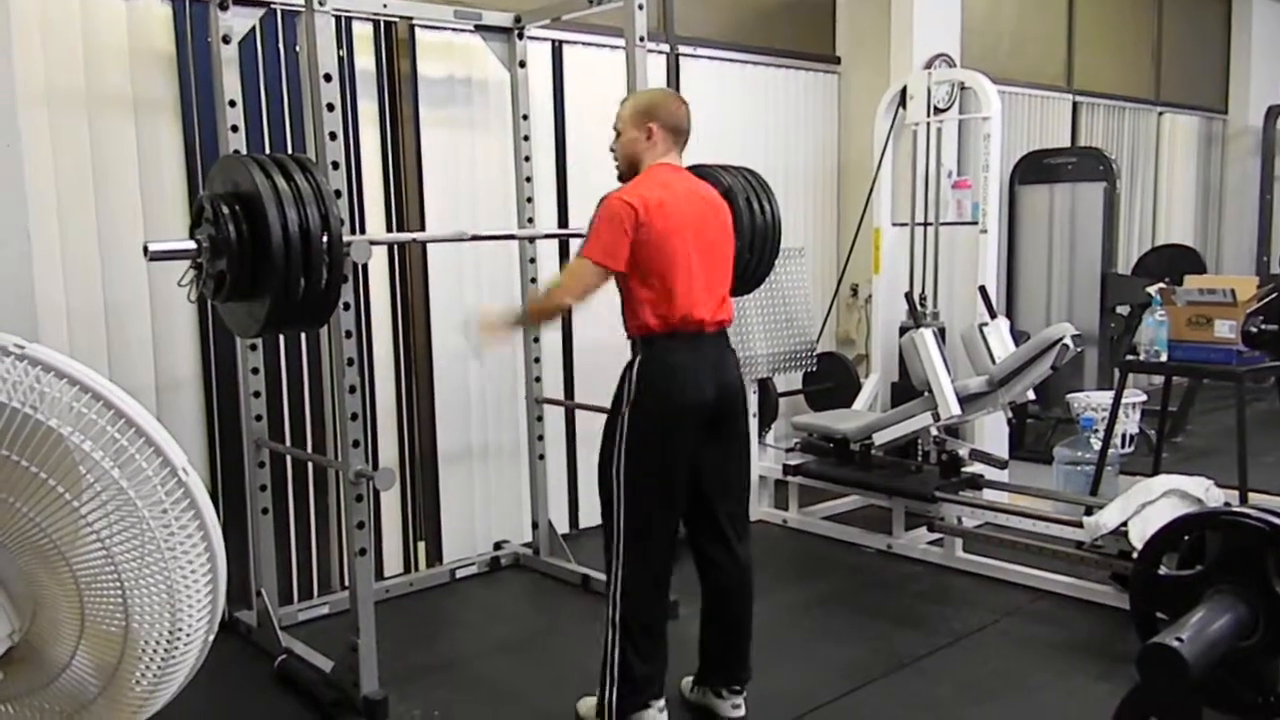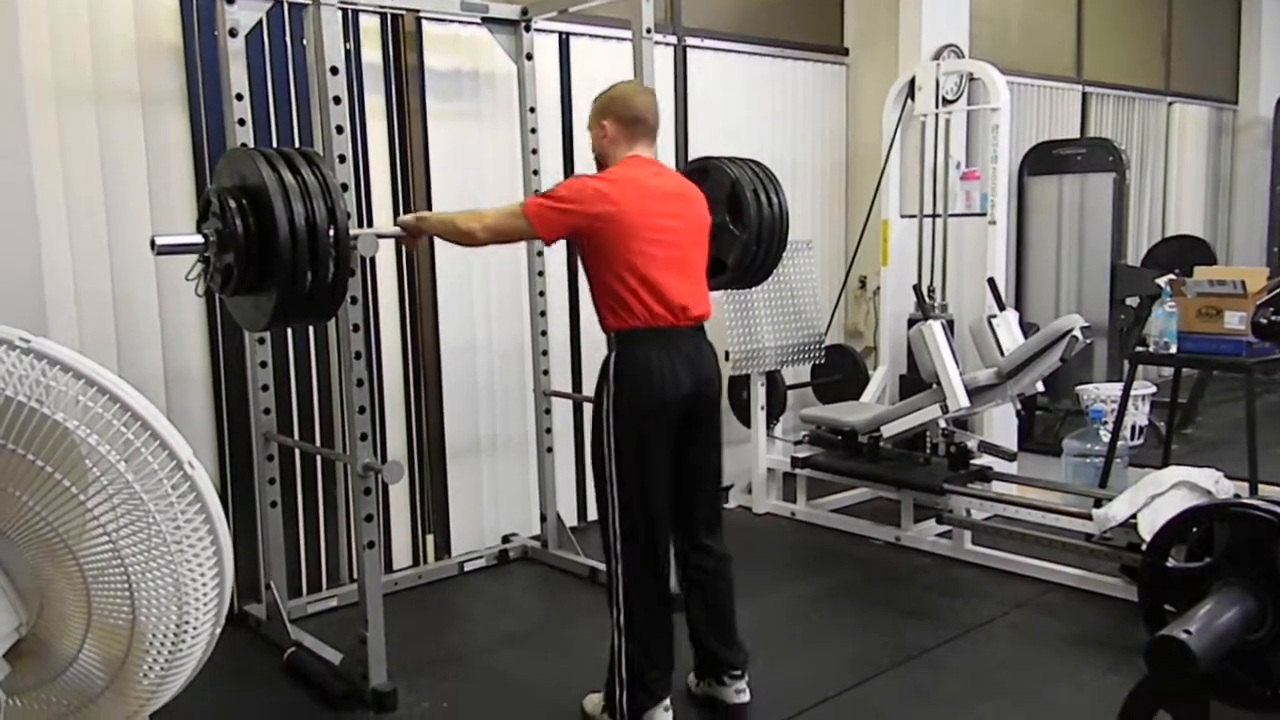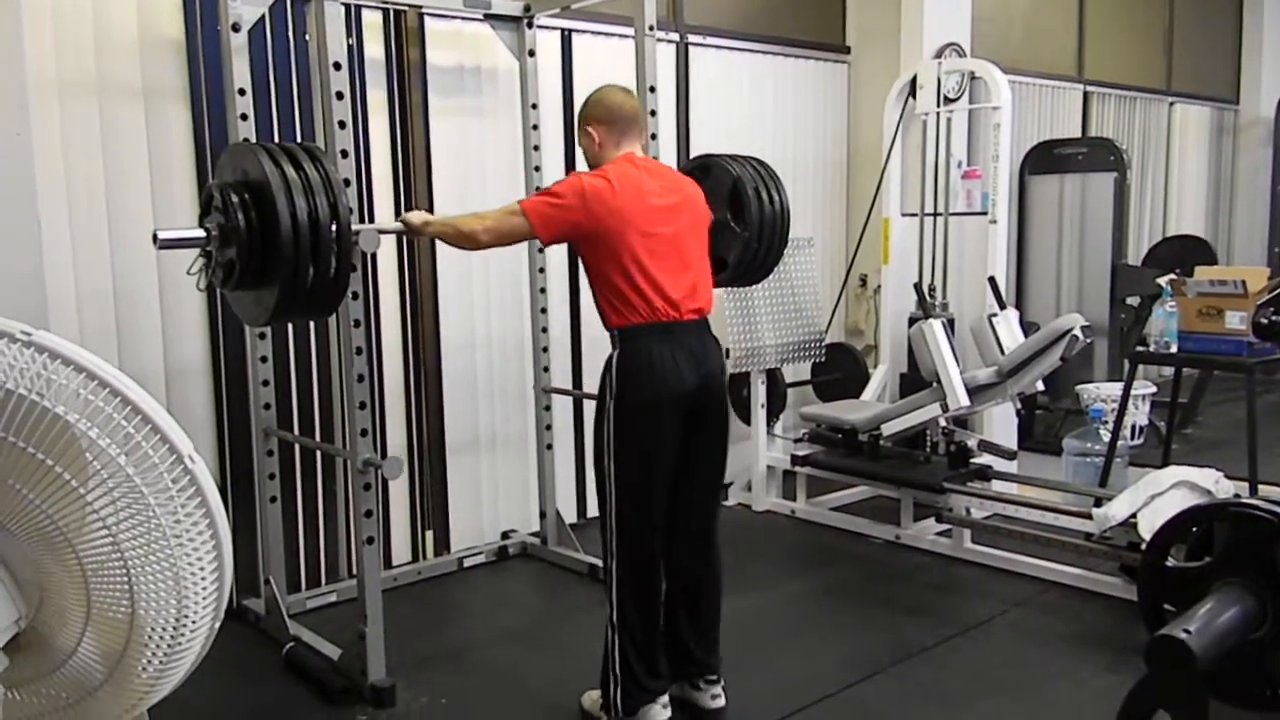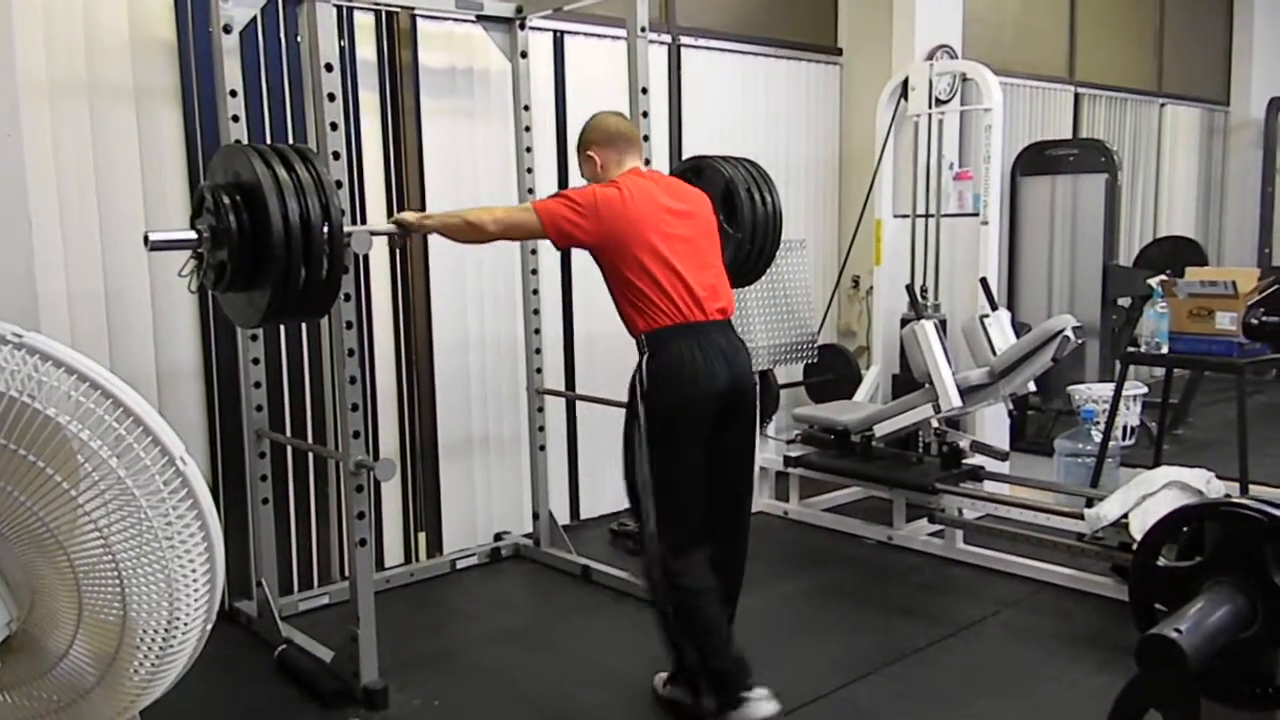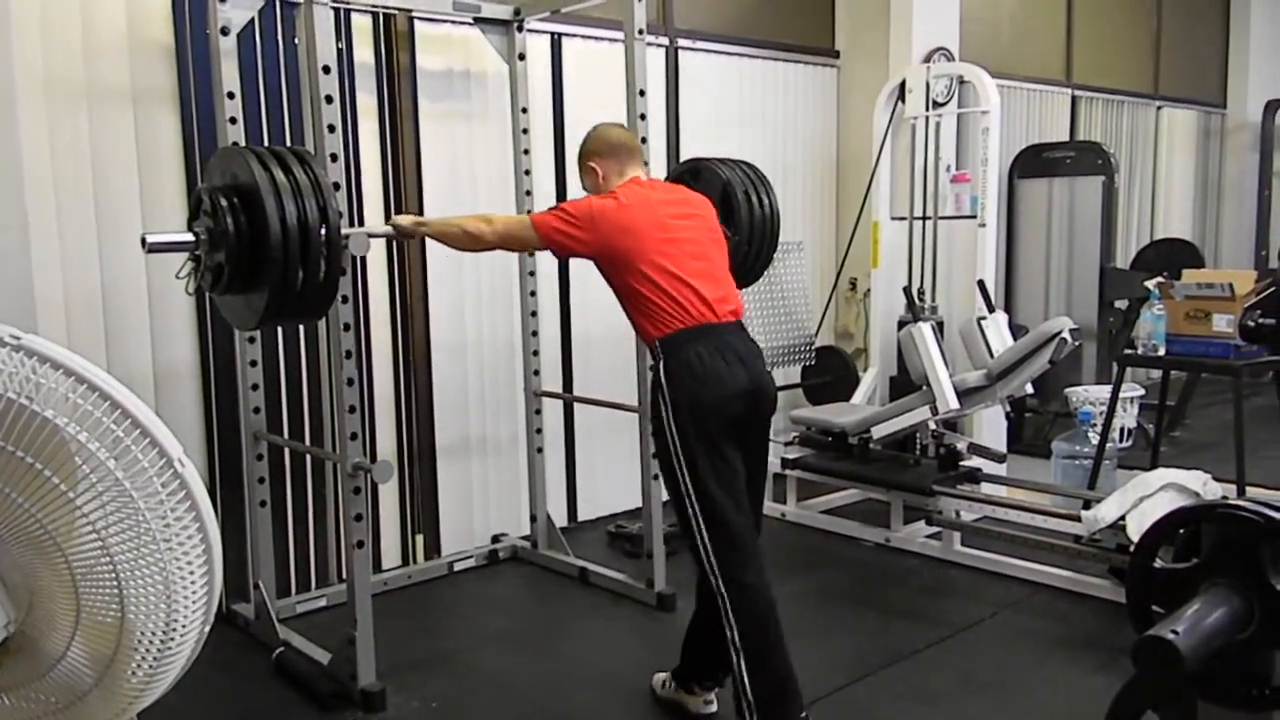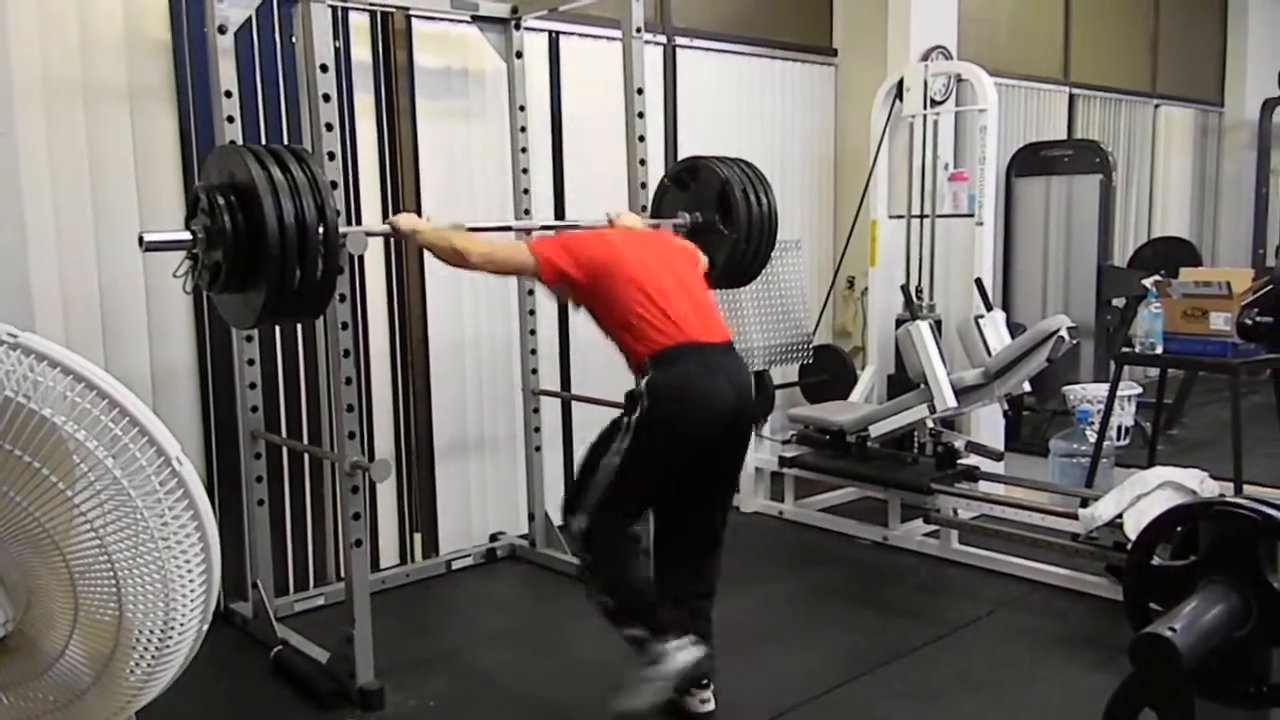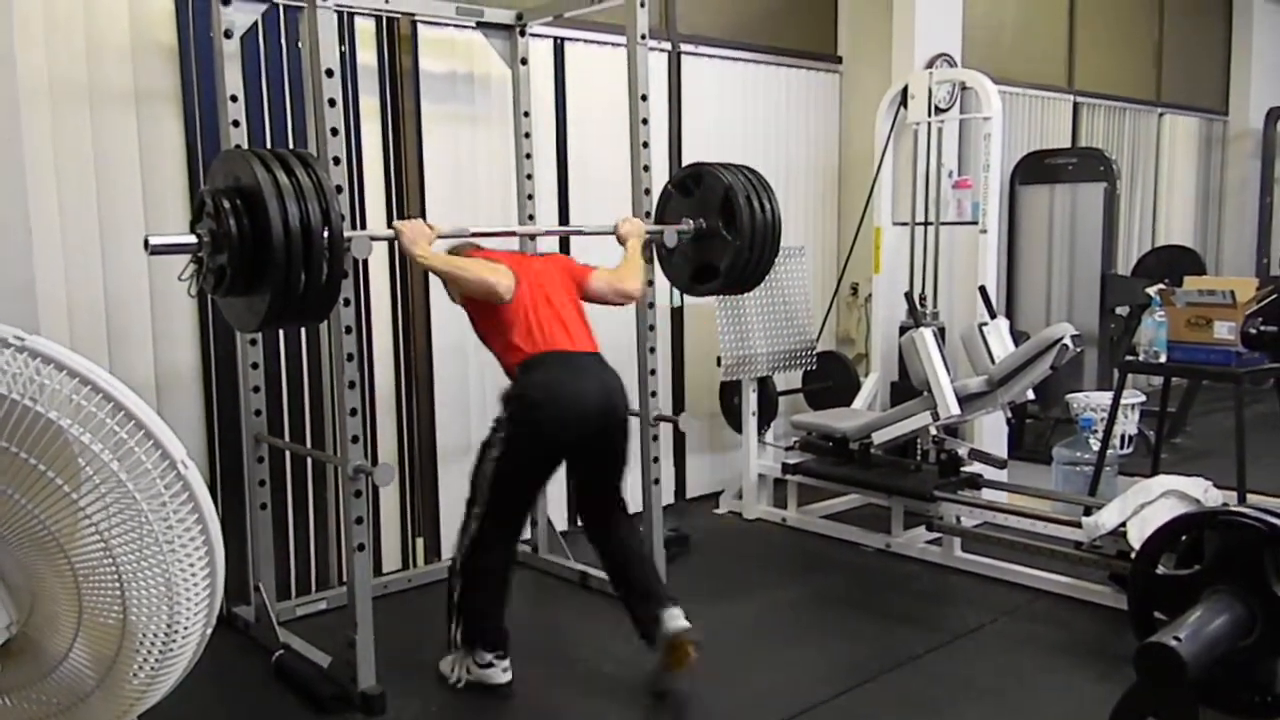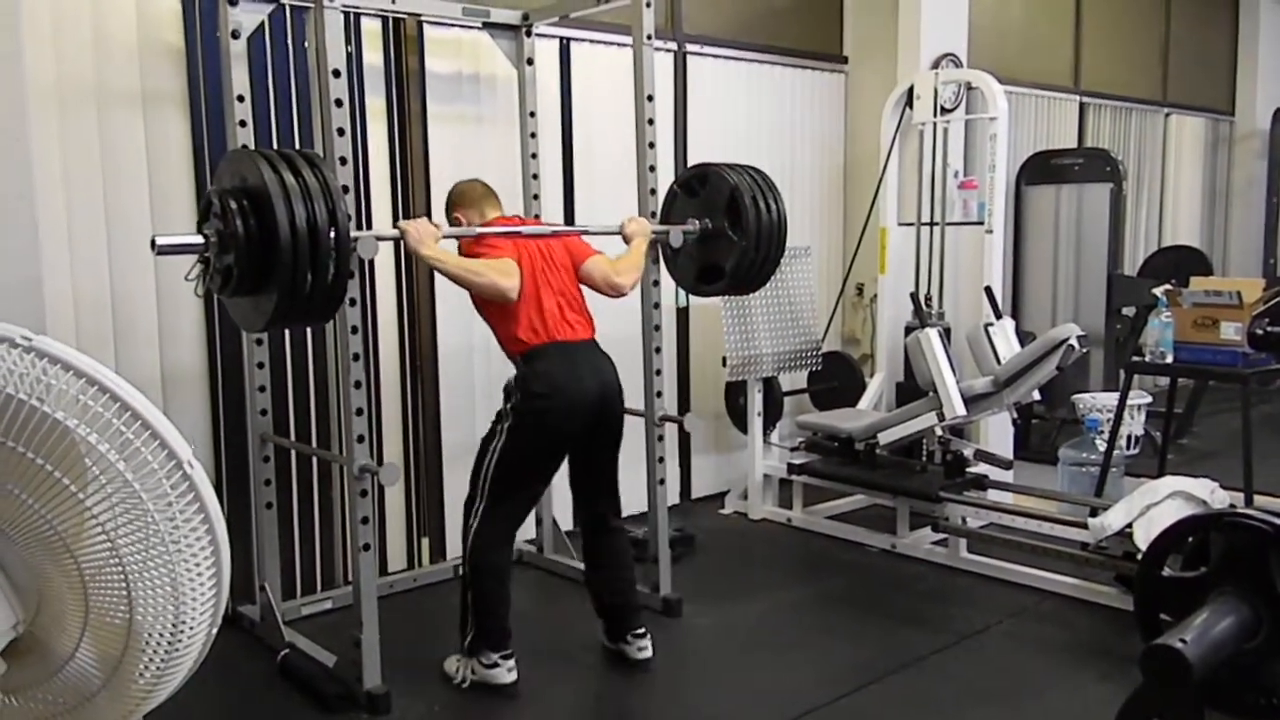
dt=0.4s
person 1, frame 1
left shoulder: (629, 202)
right shoulder: (715, 203)
left elbow: (568, 293)
left wrist: (506, 321)
left hip: (664, 372)
right hip: (722, 364)
left knee: (641, 545)
right knee: (723, 536)
person 1, frame 2
left shoulder: (594, 195)
right shoulder: (691, 196)
left elbow: (482, 228)
left wrist: (426, 224)
left hip: (640, 367)
right hip: (697, 359)
left knee: (637, 539)
right knee: (701, 528)
person 1, frame 3
left shoulder: (589, 193)
right shoulder: (688, 191)
left elbow: (483, 232)
left wrist: (426, 224)
left hip: (646, 364)
right hip: (704, 355)
left knee: (634, 535)
right knee: (695, 531)
person 1, frame 4
left shoulder: (600, 203)
right shoulder: (694, 197)
left elbow: (490, 224)
left wrist: (422, 222)
left hip: (675, 367)
right hip: (731, 356)
left knee: (672, 545)
right knee: (722, 532)
person 1, frame 5
left shoulder: (600, 214)
right shoulder: (695, 202)
left elbow: (489, 234)
left wrist: (418, 226)
left hip: (694, 375)
right hip: (747, 362)
left knee: (728, 553)
right knee: (731, 539)
person 1, frame 6
left shoulder: (578, 249)
right shoulder: (657, 242)
left elbow: (477, 253)
right elbow: (698, 261)
left wrist: (416, 229)
left hip: (680, 388)
right hip: (737, 382)
left knee: (592, 518)
right knee: (695, 539)
left ankle: (663, 643)
person 1, frame 7
left shoulder: (479, 273)
right shoulder: (554, 263)
left elbow: (500, 285)
right elbow: (627, 289)
left wrist: (421, 252)
right wrist: (633, 241)
left hip: (546, 395)
right hip: (603, 386)
left knee: (491, 523)
right knee: (606, 515)
left ankle: (483, 654)
right ankle: (662, 616)
person 1, frame 8
left shoulder: (481, 243)
right shoulder: (558, 236)
left elbow: (505, 287)
right elbow: (619, 281)
left wrist: (428, 249)
right wrist: (639, 239)
left hip: (549, 383)
right hip: (601, 374)
left knee: (490, 517)
right knee: (601, 511)
left ankle: (491, 654)
right ankle: (628, 631)
